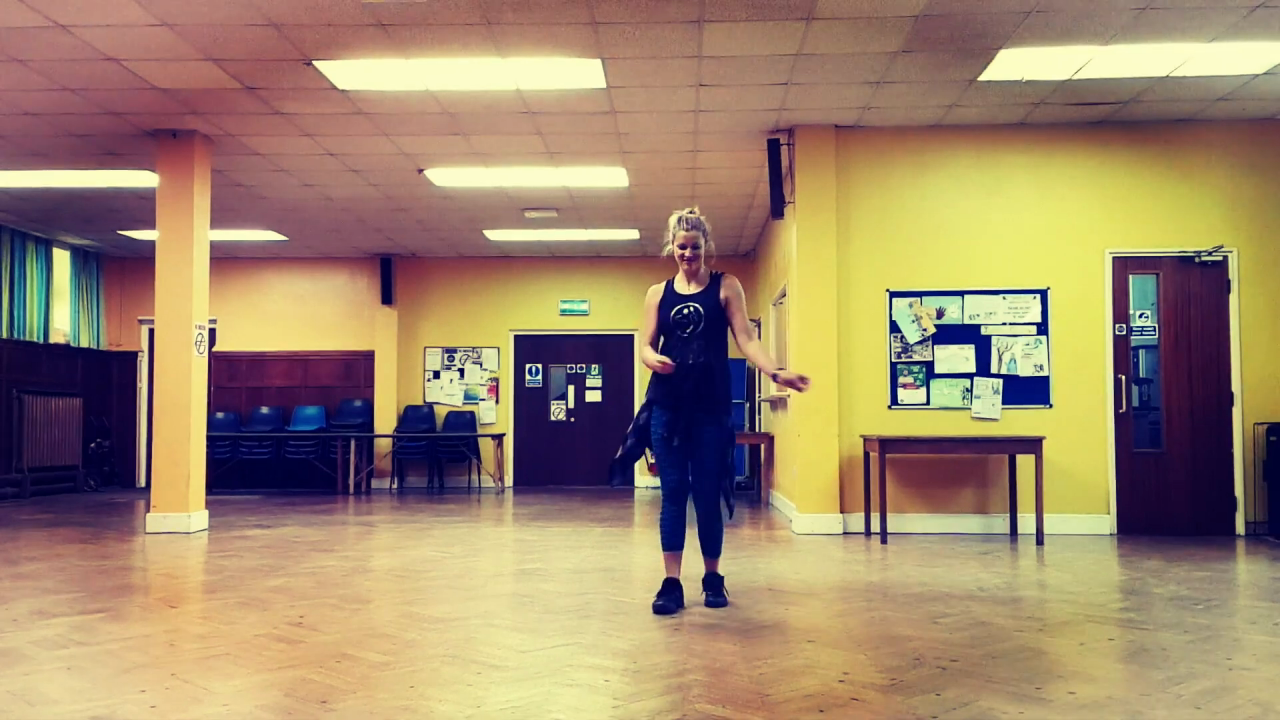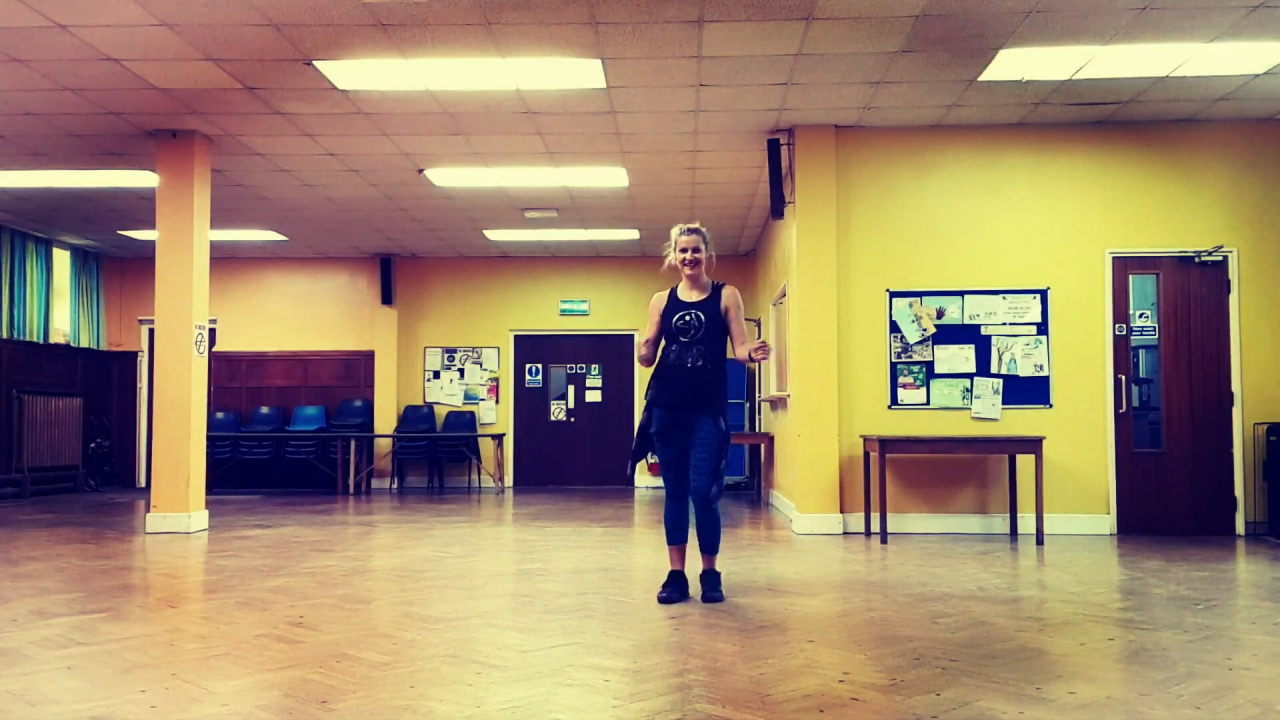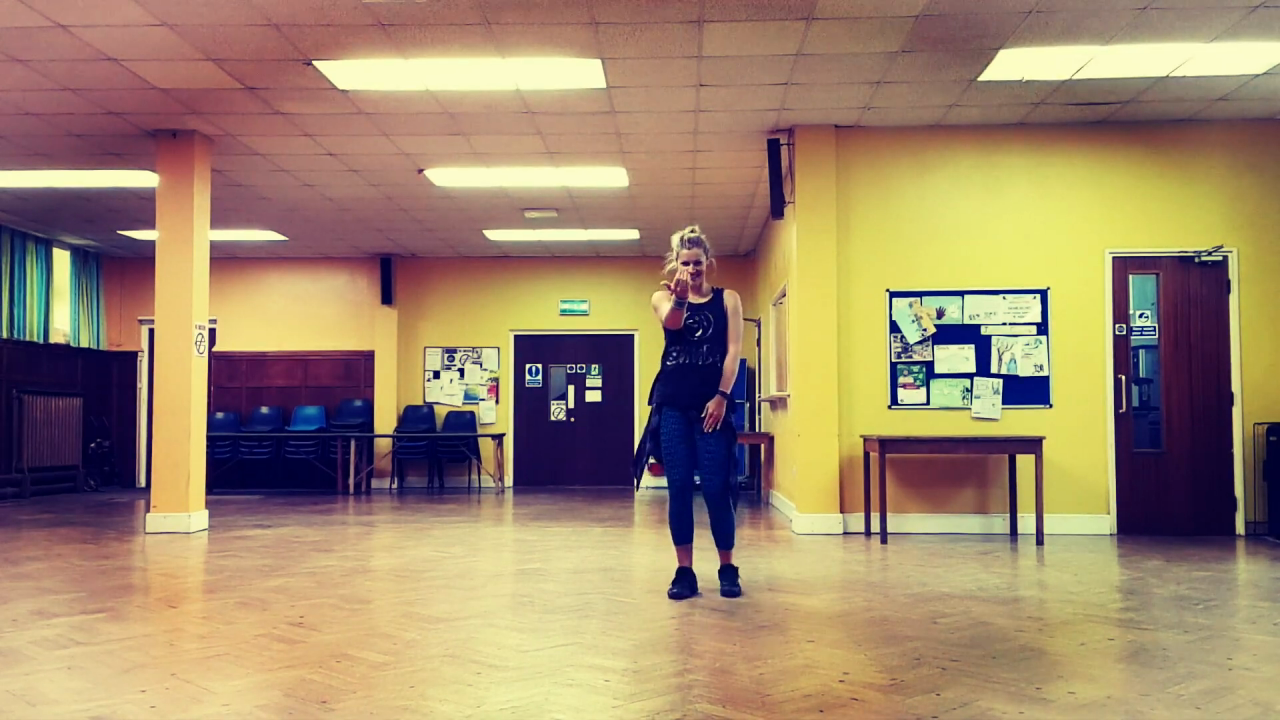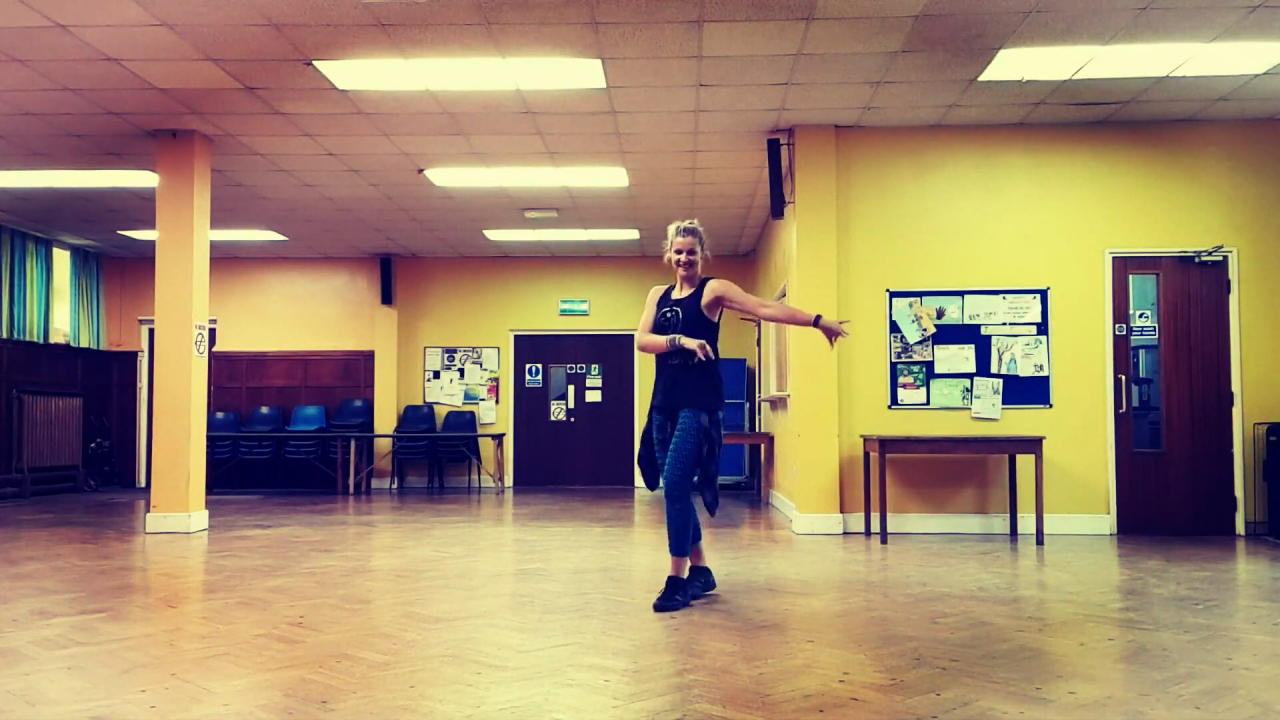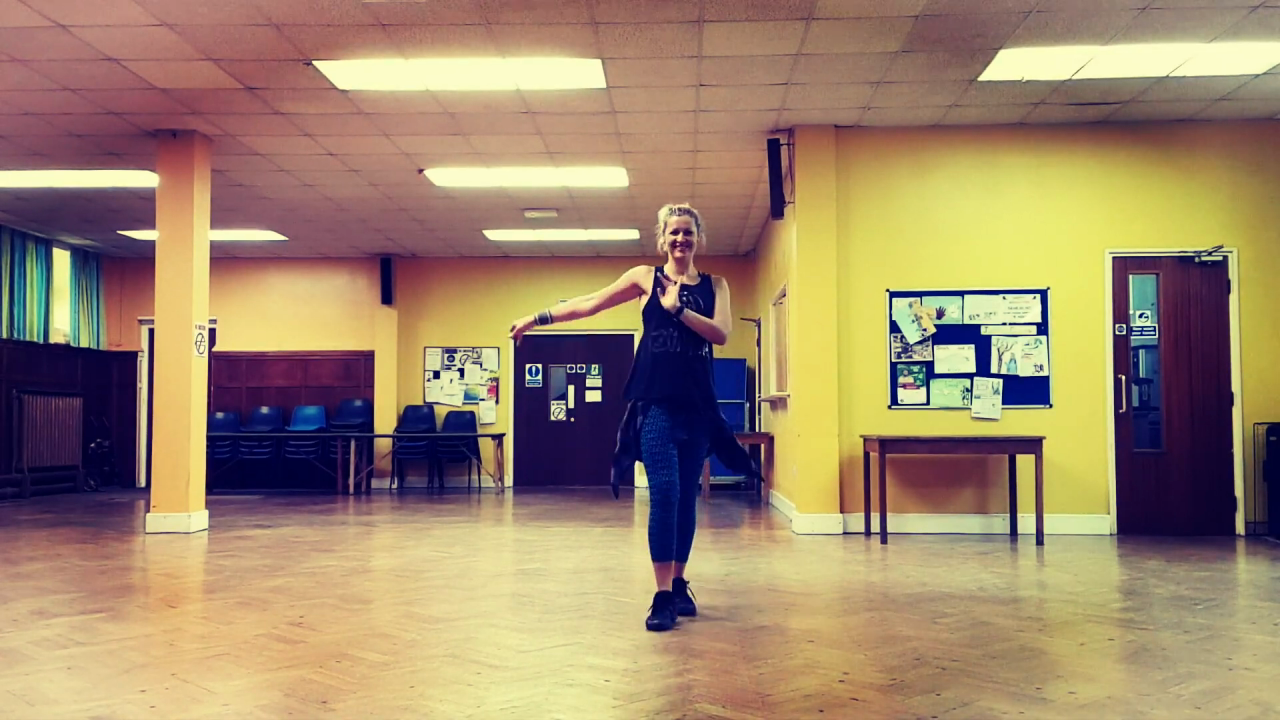
dt=1s
person 1, frame 1
left shoulder: (726, 286)
right shoulder: (657, 293)
left elbow: (747, 340)
right elbow: (644, 347)
left wrist: (776, 372)
right wrist: (654, 360)
left hip: (710, 403)
right hip: (668, 403)
left knee: (706, 494)
right knee: (673, 493)
left ankle: (712, 577)
right ankle: (671, 582)
person 1, frame 2
left shoulder: (727, 295)
right shoulder: (661, 300)
left elbow: (738, 343)
right elbow: (649, 352)
left wrist: (751, 351)
right wrist: (645, 354)
left hip: (708, 404)
right hip: (666, 401)
left knee: (703, 491)
right knee: (674, 489)
left ankle: (710, 572)
right ankle: (676, 574)
person 1, frame 3
left shoulder: (727, 299)
right shoulder: (663, 296)
left elbow: (734, 350)
right elbow: (671, 323)
left wrist: (722, 396)
right wrist: (679, 299)
left hip: (713, 400)
right hip: (673, 401)
left knee: (716, 488)
right knee: (679, 486)
left ankle: (727, 568)
right ankle: (684, 571)
person 1, frame 4
left shoulder: (713, 290)
right shoulder: (658, 295)
left elbow: (765, 309)
right elbow: (642, 340)
left wrist: (818, 320)
right wrist: (682, 340)
left hip: (699, 401)
right hip: (665, 402)
left knee: (676, 483)
right knee: (674, 487)
left ankle: (677, 580)
right ankle: (699, 569)
person 1, frame 5
left shoulder: (714, 285)
right shoulder: (645, 277)
left elbow: (721, 333)
right elbow: (588, 304)
left wrist: (677, 310)
right wrist: (537, 316)
left hip: (697, 400)
right hip: (654, 397)
left knee: (686, 494)
right knee: (664, 490)
left ankle: (678, 582)
right ankle: (663, 594)
